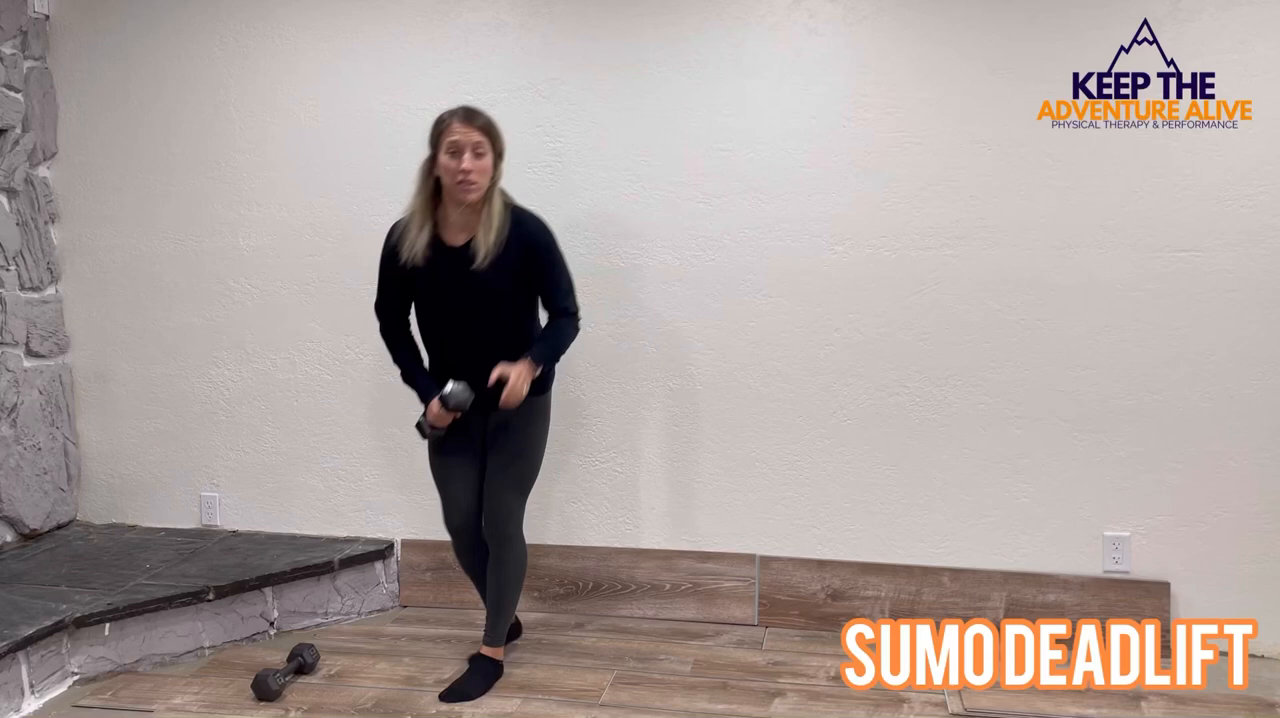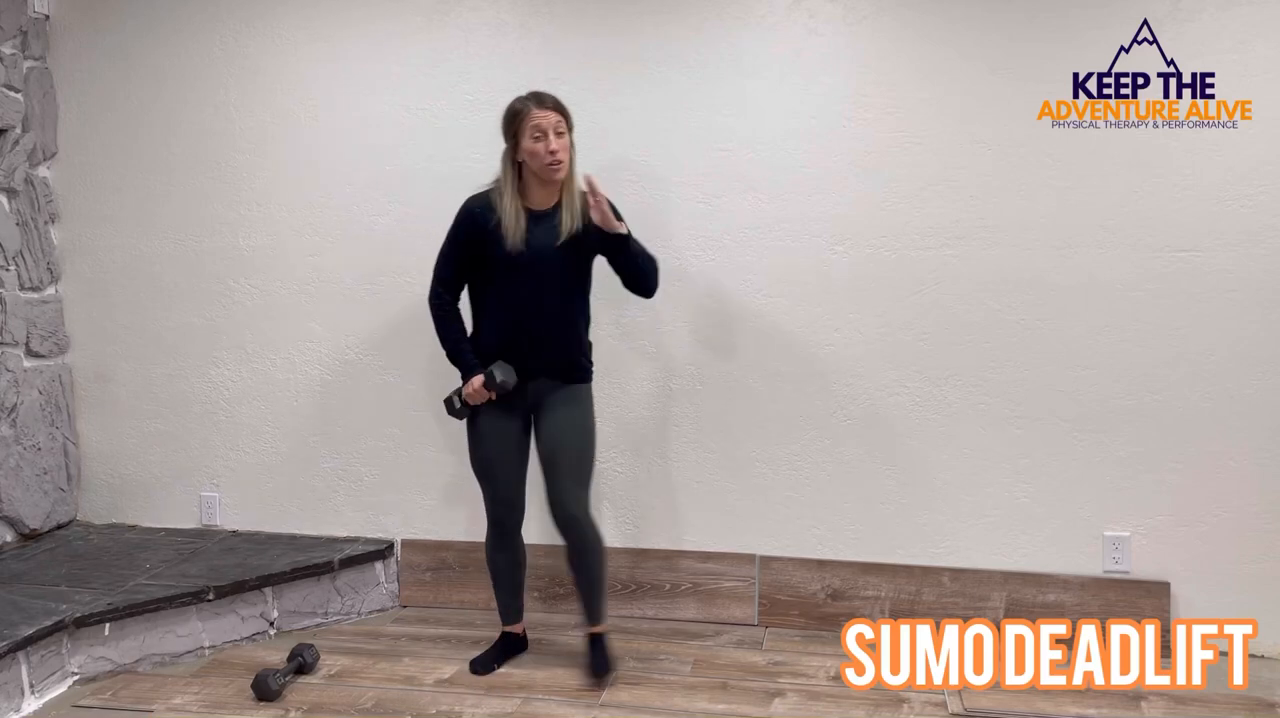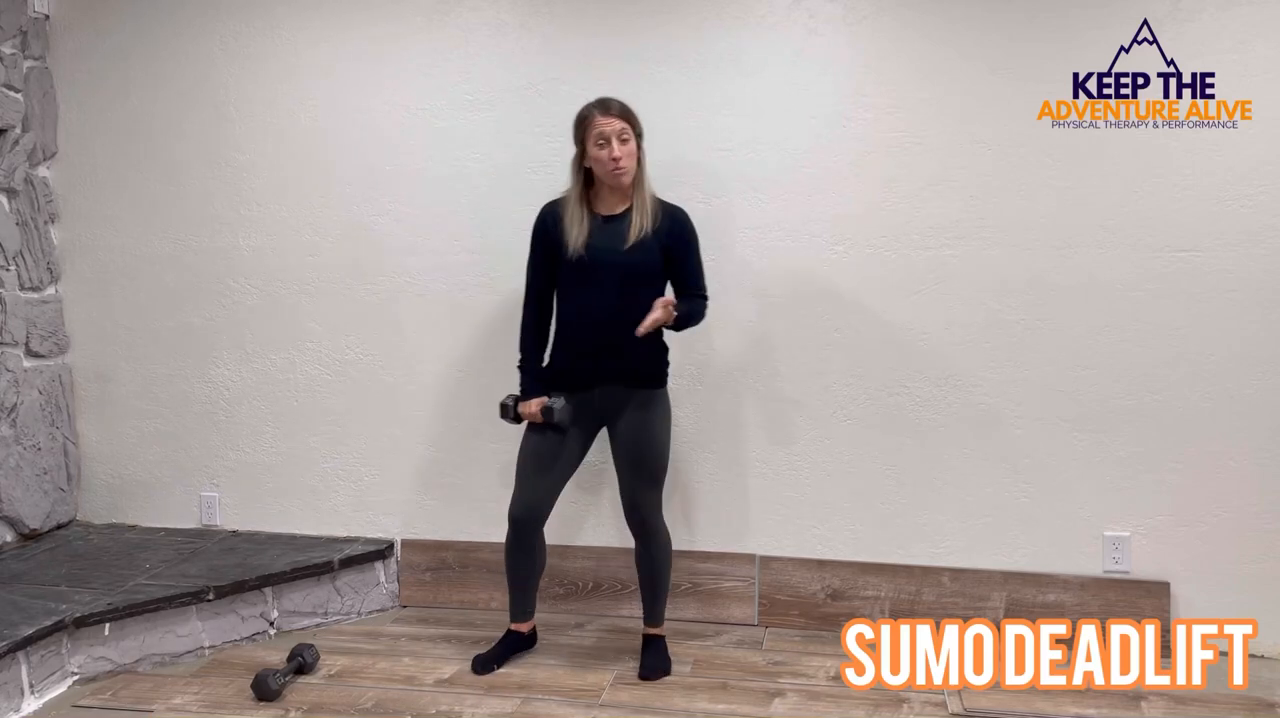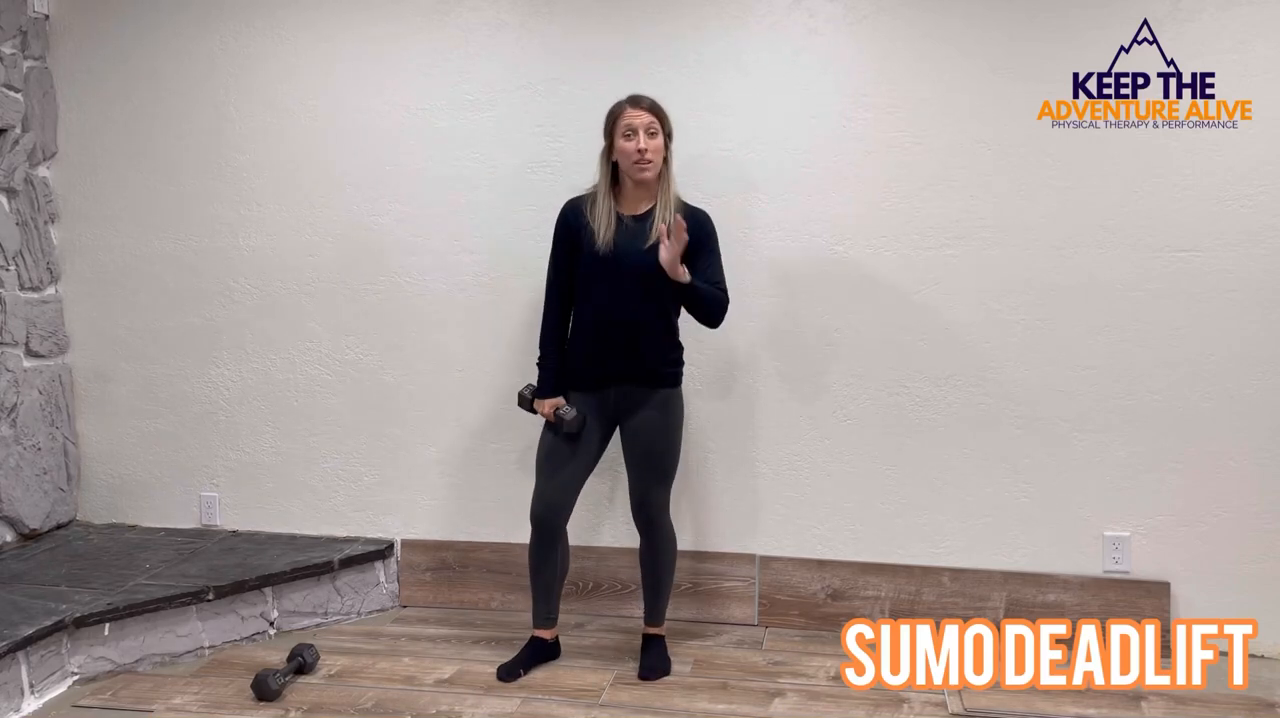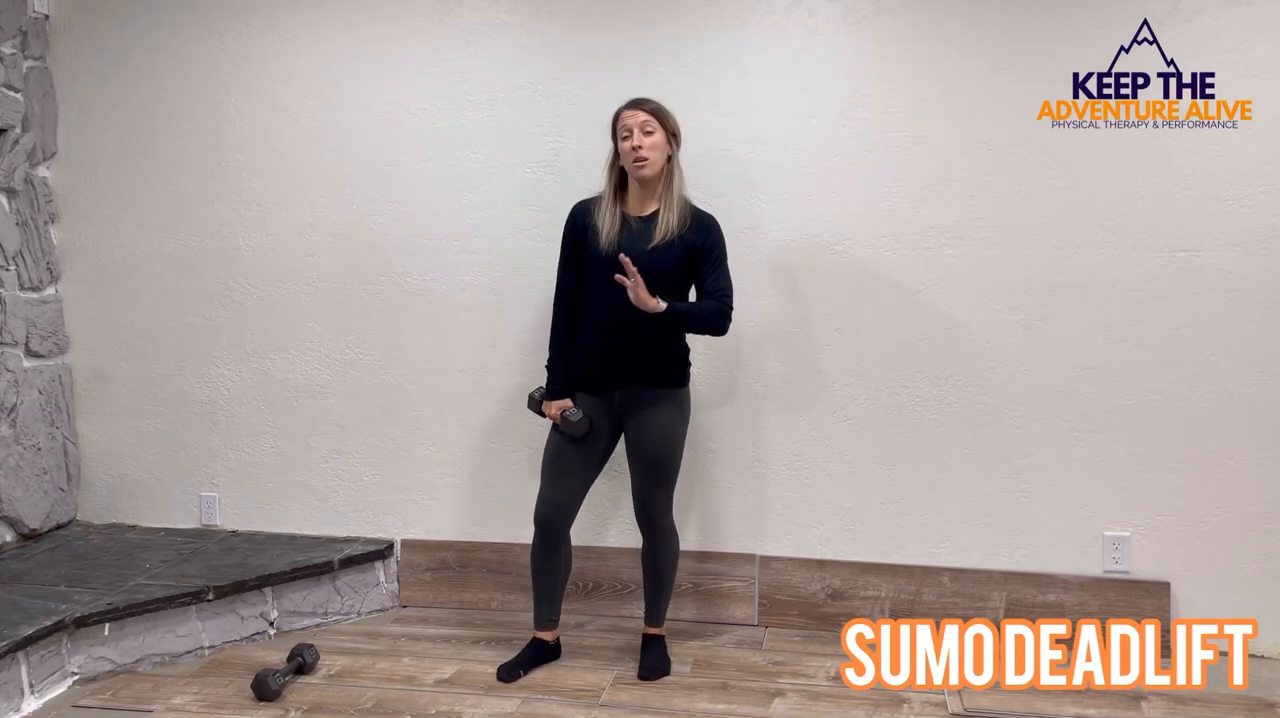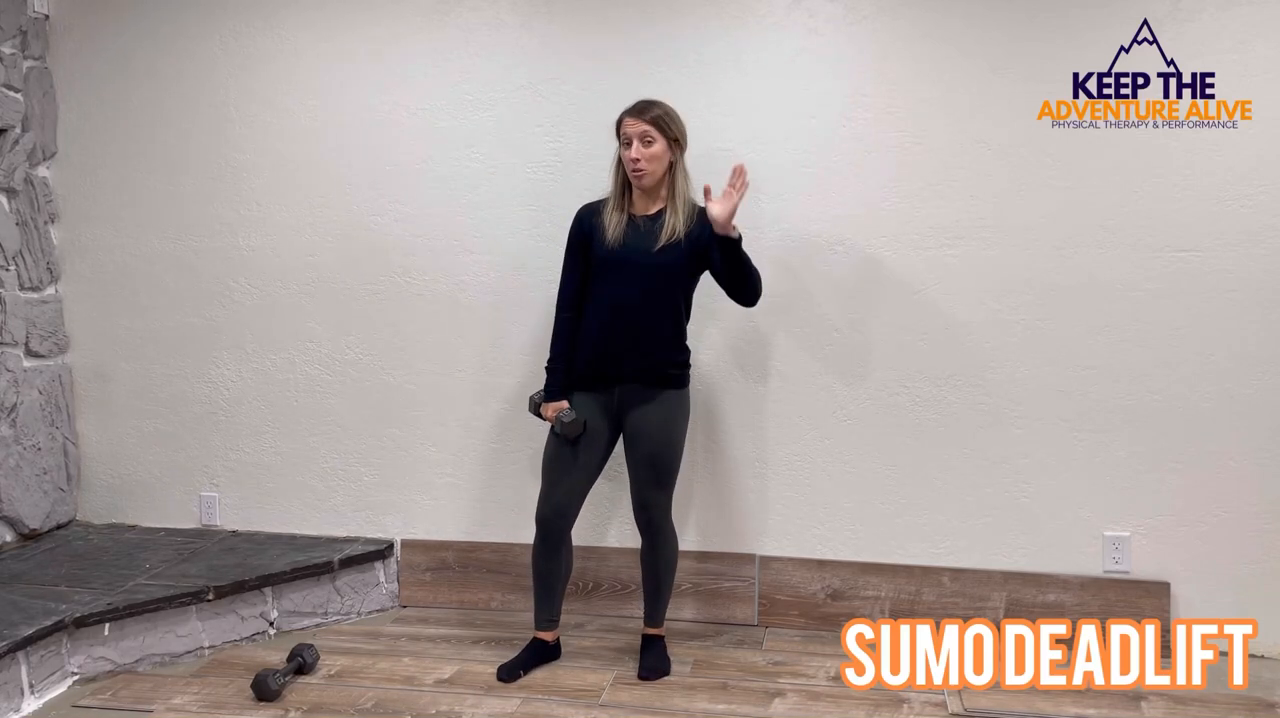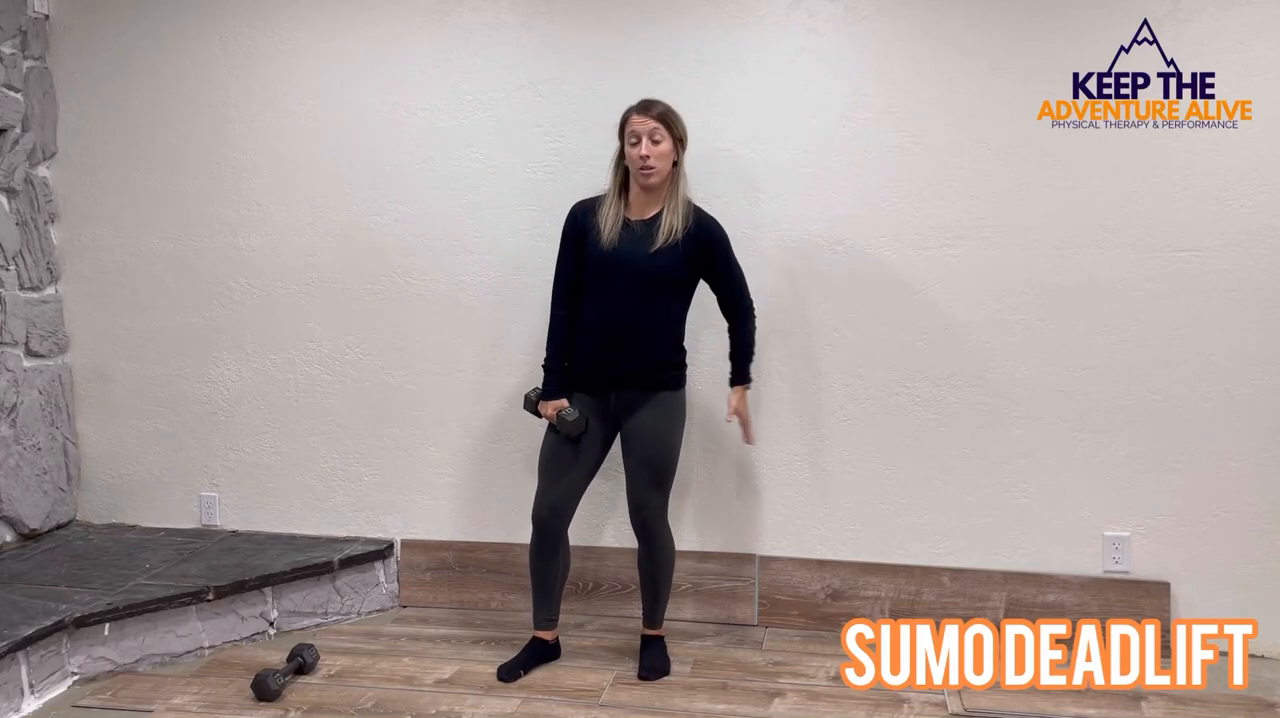
dt=0.4s
person 1, frame 1
left shoulder: (525, 232)
right shoulder: (406, 239)
left elbow: (565, 315)
right elbow: (391, 322)
left wrist: (530, 364)
right wrist: (425, 390)
left hip: (519, 400)
right hip: (451, 403)
left knee: (500, 523)
right knee: (461, 526)
left ankle: (491, 654)
right ankle: (503, 620)
person 1, frame 2
left shoulder: (592, 209)
right shoulder: (481, 213)
left elbow: (645, 283)
right elbow: (443, 295)
left wrist: (613, 228)
right wrist: (469, 367)
left hip: (566, 385)
right hip: (498, 388)
left knee: (571, 512)
right knee: (503, 516)
left ankle: (597, 629)
right ankle: (513, 631)
person 1, frame 3
left shoulder: (669, 222)
right shoulder: (555, 220)
left elbow: (696, 301)
right elbow: (537, 308)
left wrist: (671, 313)
right wrist: (531, 386)
left hip: (640, 392)
right hip: (567, 391)
left knee: (645, 517)
right knee: (525, 513)
left ankle: (655, 633)
right ankle: (520, 628)
person 1, frame 4
left shoulder: (691, 221)
right shoulder: (578, 215)
left elbow: (715, 310)
right elbow: (557, 305)
left wrist: (678, 273)
right wrist: (548, 385)
left hip: (654, 390)
right hip: (582, 388)
left knee: (651, 514)
right knee: (547, 512)
left ankle: (654, 634)
right ankle: (544, 636)
person 1, frame 5
left shoulder: (697, 227)
right shoulder: (586, 218)
left elbow: (720, 316)
right elbow: (566, 308)
left wrist: (658, 304)
right wrist: (557, 387)
left hip: (660, 393)
right hip: (589, 391)
left knee: (654, 516)
right knee: (551, 514)
left ankle: (654, 635)
right ankle: (545, 637)
person 1, frame 6
left shoulder: (695, 225)
right shoulder: (592, 220)
left elbow: (748, 292)
right elbow: (568, 308)
left wrist: (727, 231)
right wrist: (555, 389)
left hip: (659, 392)
right hip: (589, 389)
left knee: (653, 517)
right knee: (552, 515)
left ankle: (654, 635)
right ankle: (545, 637)
person 1, frame 7
left shoulder: (698, 229)
right shoulder: (586, 218)
left elbow: (739, 308)
right elbow: (563, 308)
left wrist: (740, 380)
right wrist: (553, 387)
left hip: (656, 394)
right hip: (585, 391)
left knee: (649, 519)
right knee: (548, 514)
left ankle: (652, 635)
right ankle: (544, 637)
